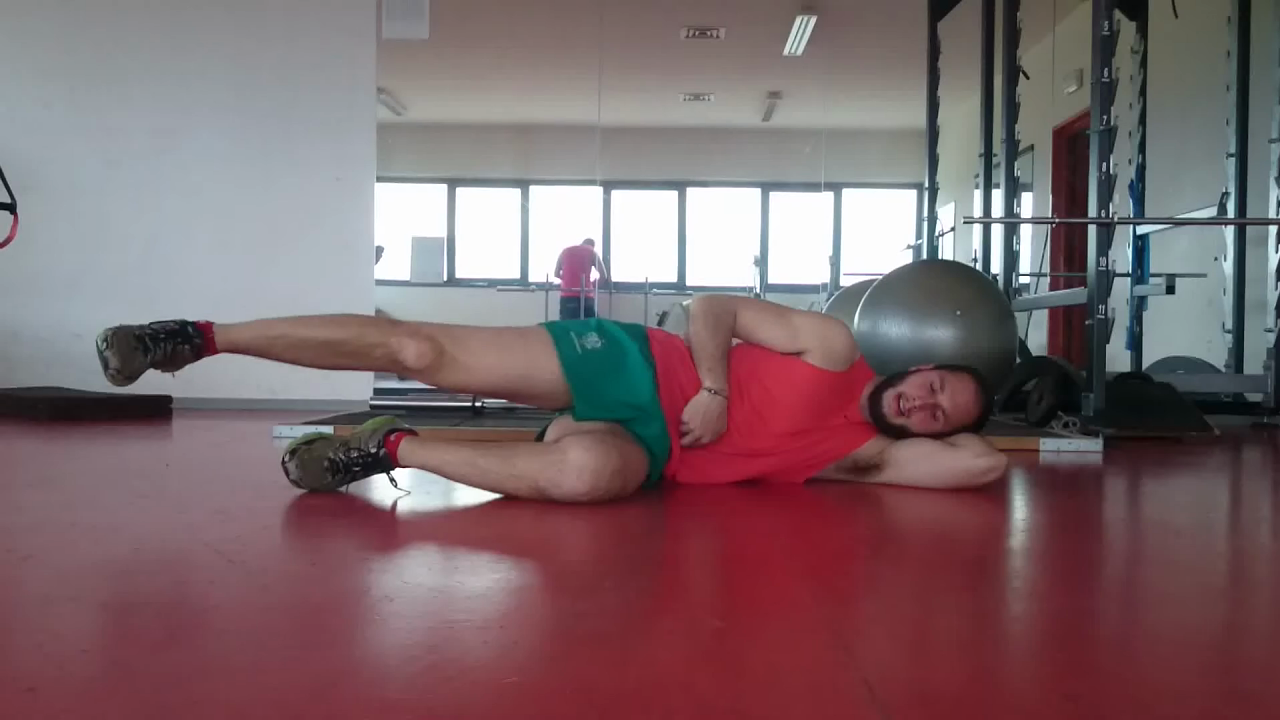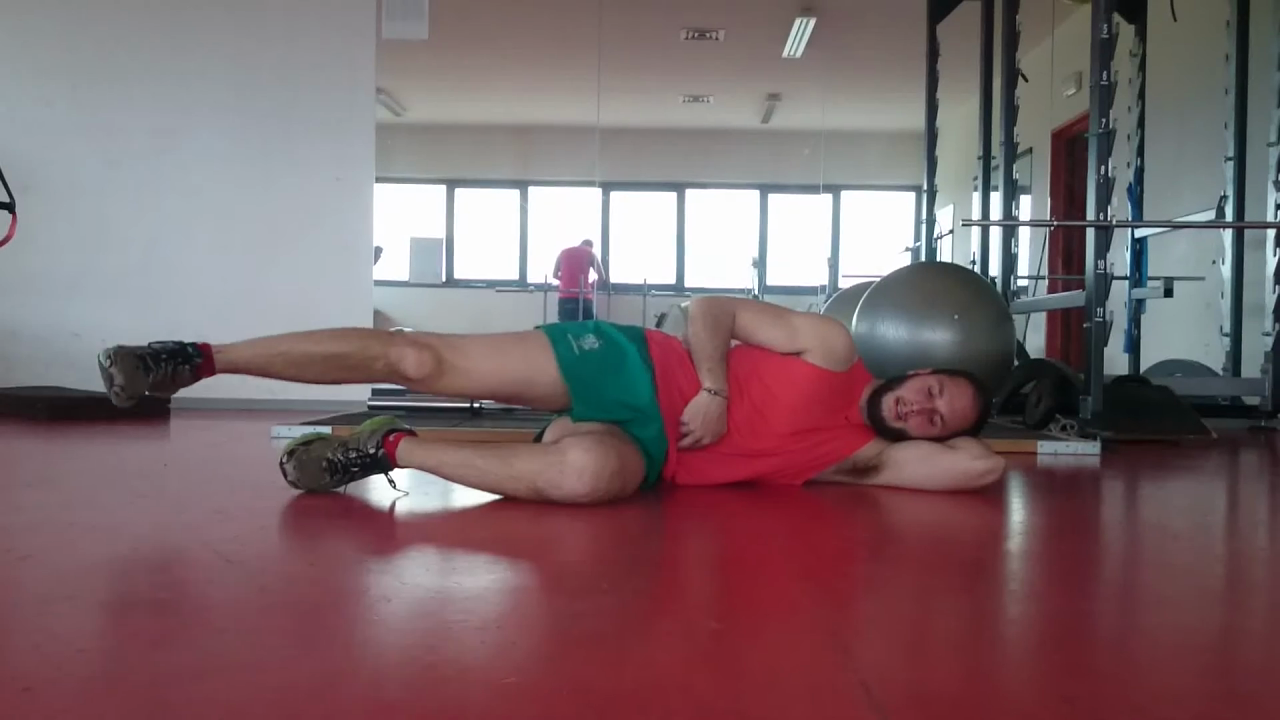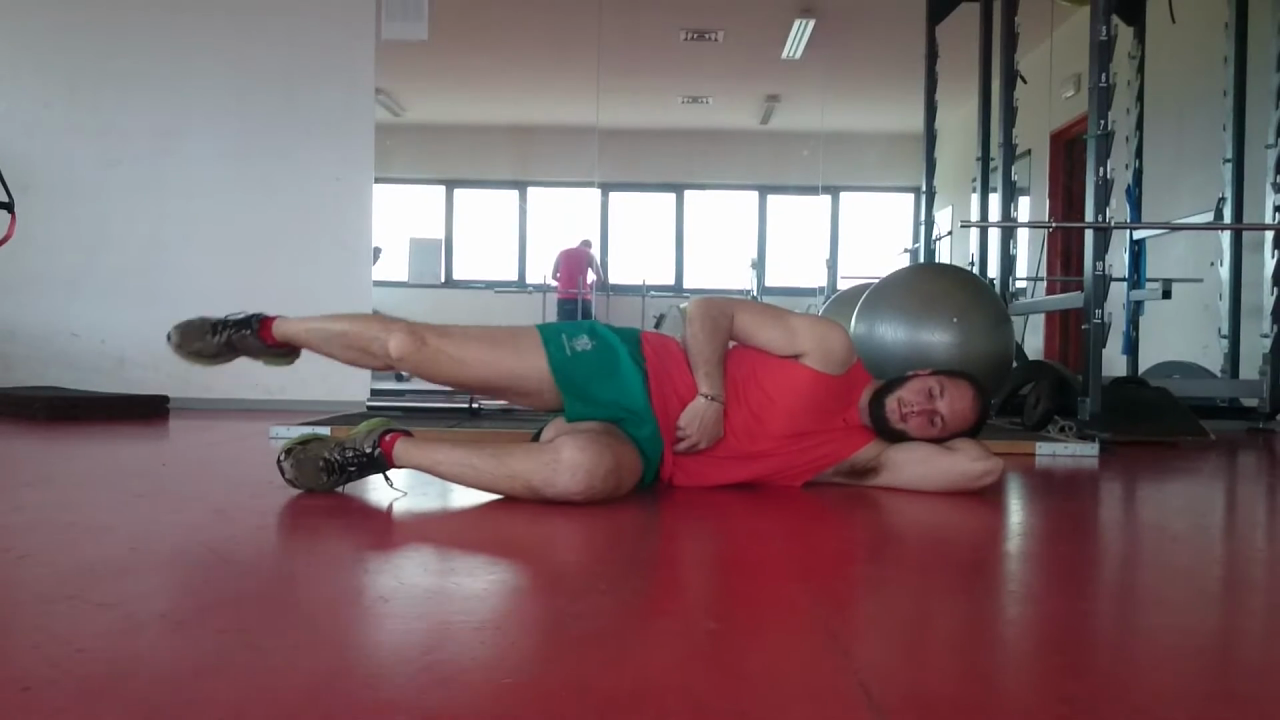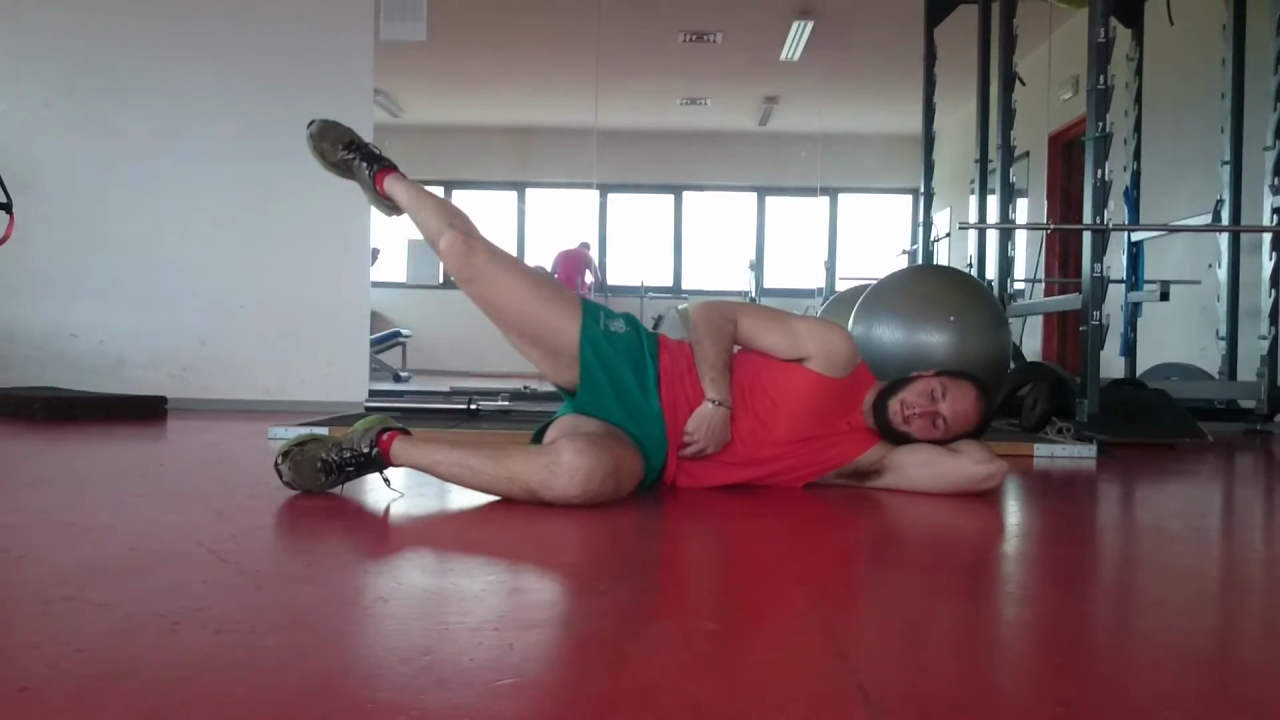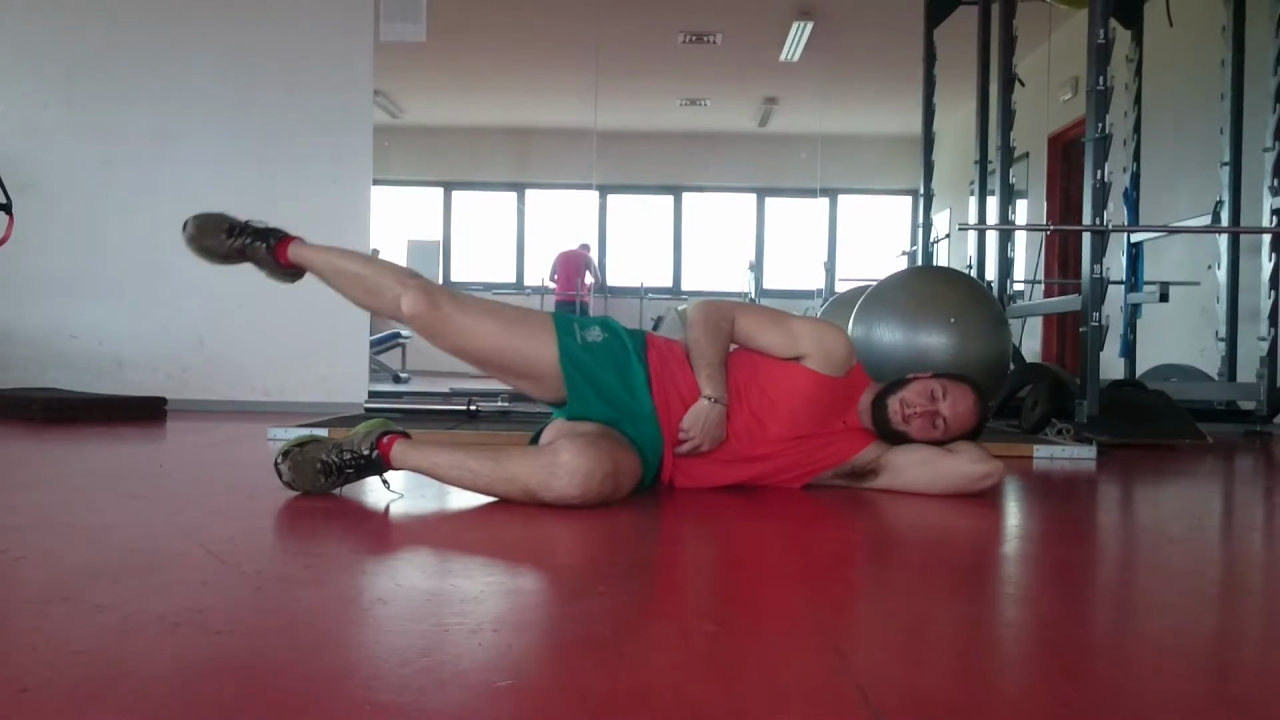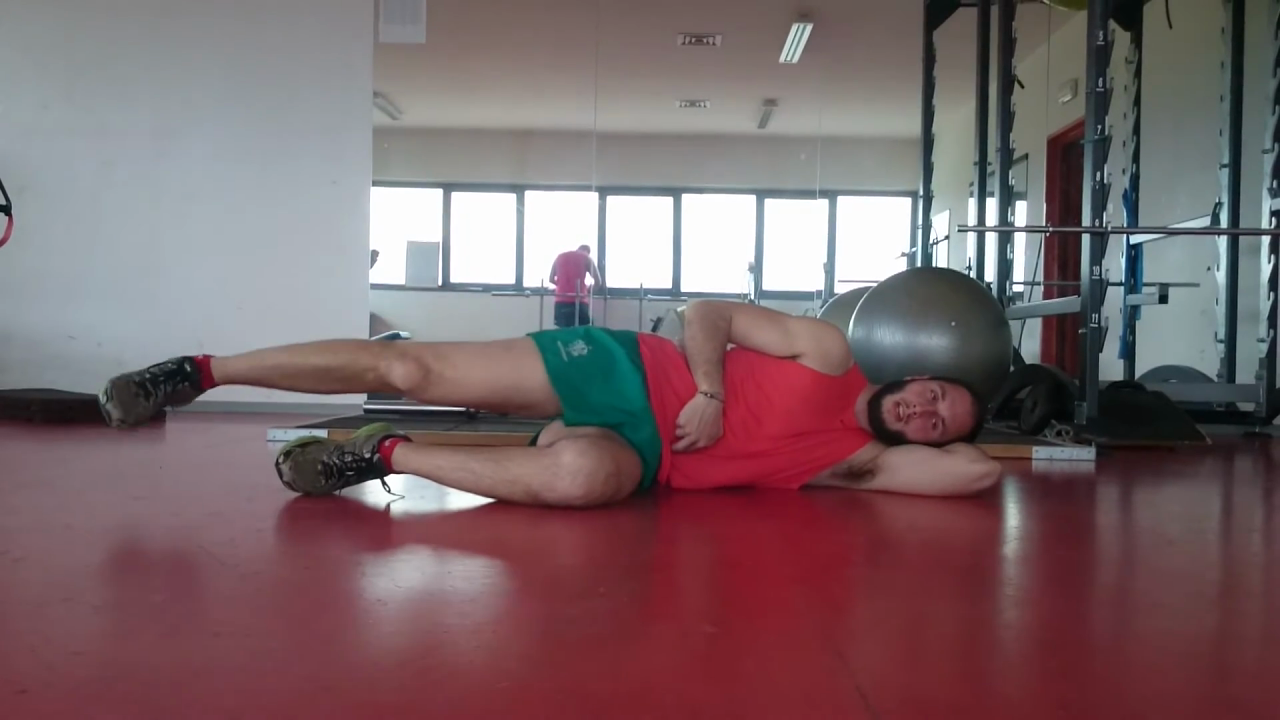
dt=0.4s
person 1, frame 1
left shoulder: (867, 454)
right shoulder: (833, 348)
left elbow: (987, 462)
right elbow: (713, 308)
right wrist: (713, 389)
left hip: (644, 445)
right hip: (629, 365)
left knee: (583, 469)
right knee: (423, 349)
left ankle: (391, 448)
right ankle: (201, 336)
person 1, frame 2
left shoulder: (867, 457)
right shoulder: (833, 352)
left elbow: (980, 468)
right elbow: (713, 309)
right wrist: (714, 390)
left hip: (649, 450)
right hip: (627, 368)
left knee: (586, 472)
right knee: (420, 357)
left ankle: (389, 451)
right ankle: (201, 356)
person 1, frame 3
left shoulder: (867, 457)
right shoulder: (832, 352)
left elbow: (981, 468)
right elbow: (711, 309)
right wrist: (713, 393)
left hip: (645, 448)
right hip: (625, 366)
left knee: (582, 470)
right knee: (409, 343)
left ankle: (386, 448)
right ankle: (269, 331)
person 1, frame 4
left shoulder: (871, 458)
right shoulder: (835, 355)
right elbow: (713, 315)
right wrist: (717, 400)
left hip: (645, 449)
right hip: (633, 365)
left knee: (583, 473)
right knee: (464, 250)
left ankle: (382, 448)
person 1, frame 5
left shoulder: (866, 461)
right shoulder: (834, 357)
right elbow: (712, 313)
right wrist: (712, 395)
left hip: (637, 455)
right hip: (627, 372)
left knee: (580, 474)
right knee: (421, 304)
left ankle: (380, 450)
right ankle: (282, 247)
person 1, frame 6
left shoulder: (860, 460)
right shoulder: (828, 354)
right elbow: (708, 313)
right wrist: (709, 394)
left hip: (639, 452)
right hip: (621, 372)
left knee: (580, 474)
right knee: (408, 367)
left ankle: (382, 455)
right ankle: (201, 369)
